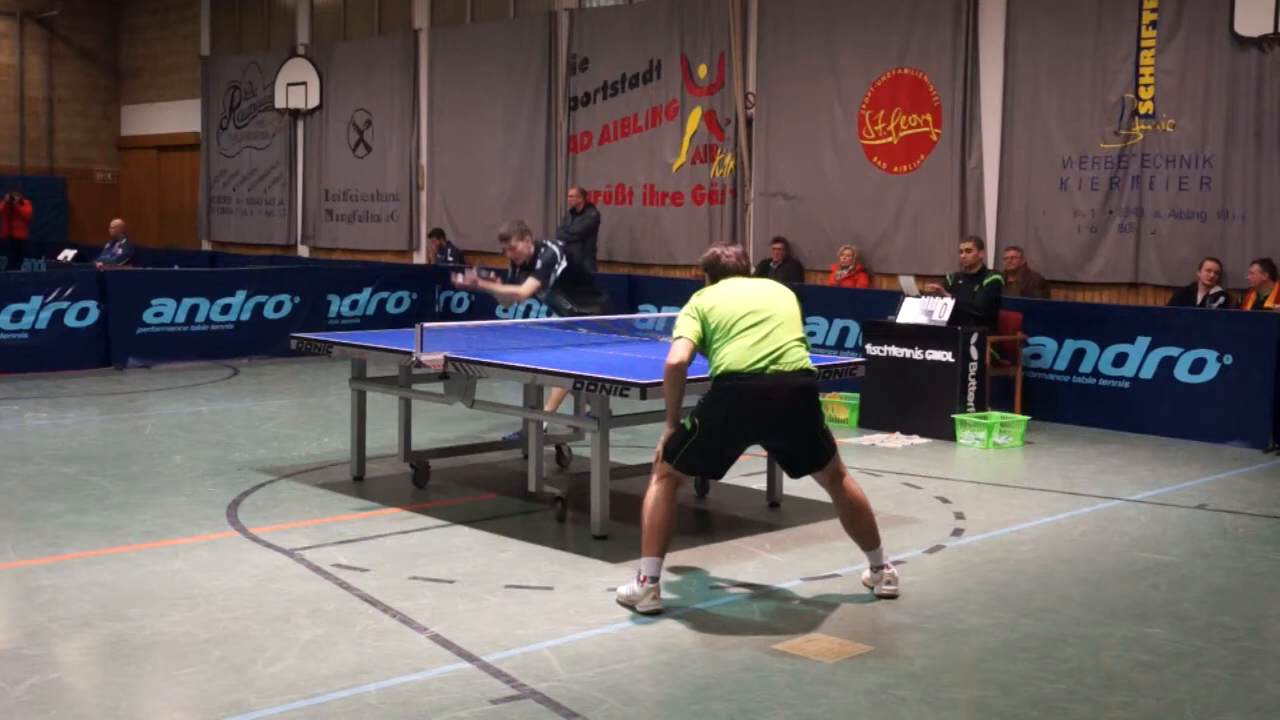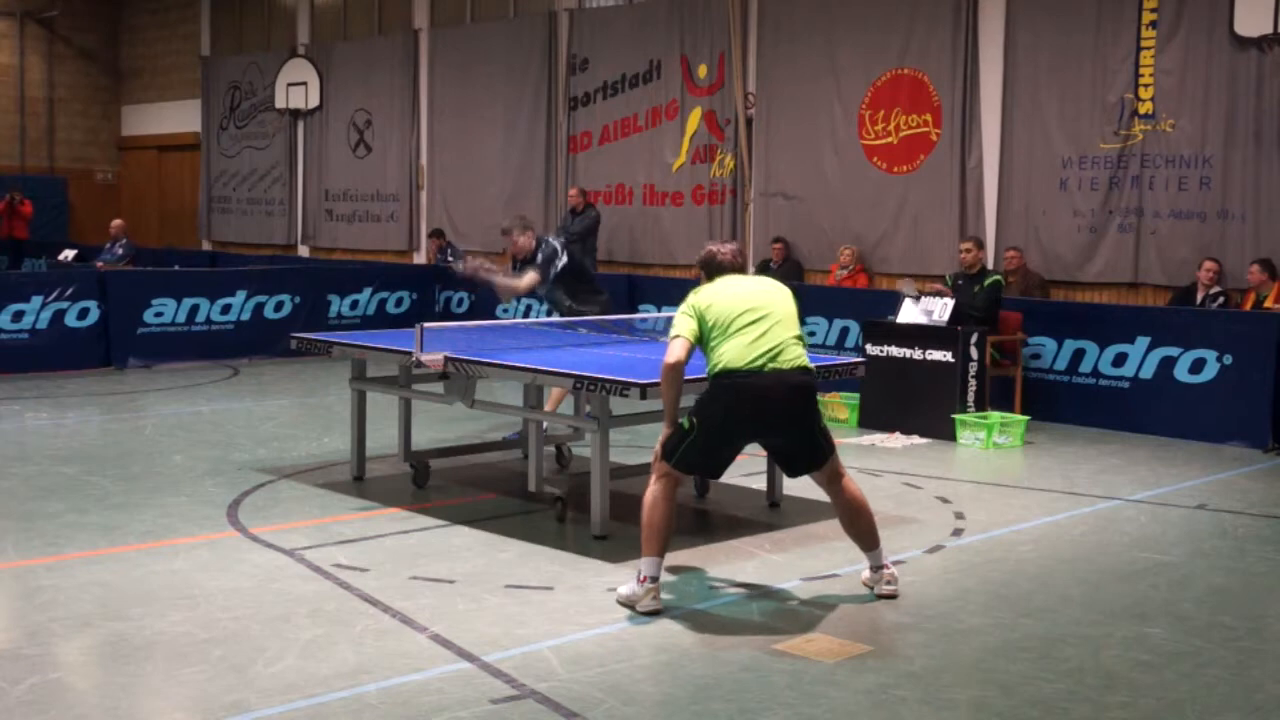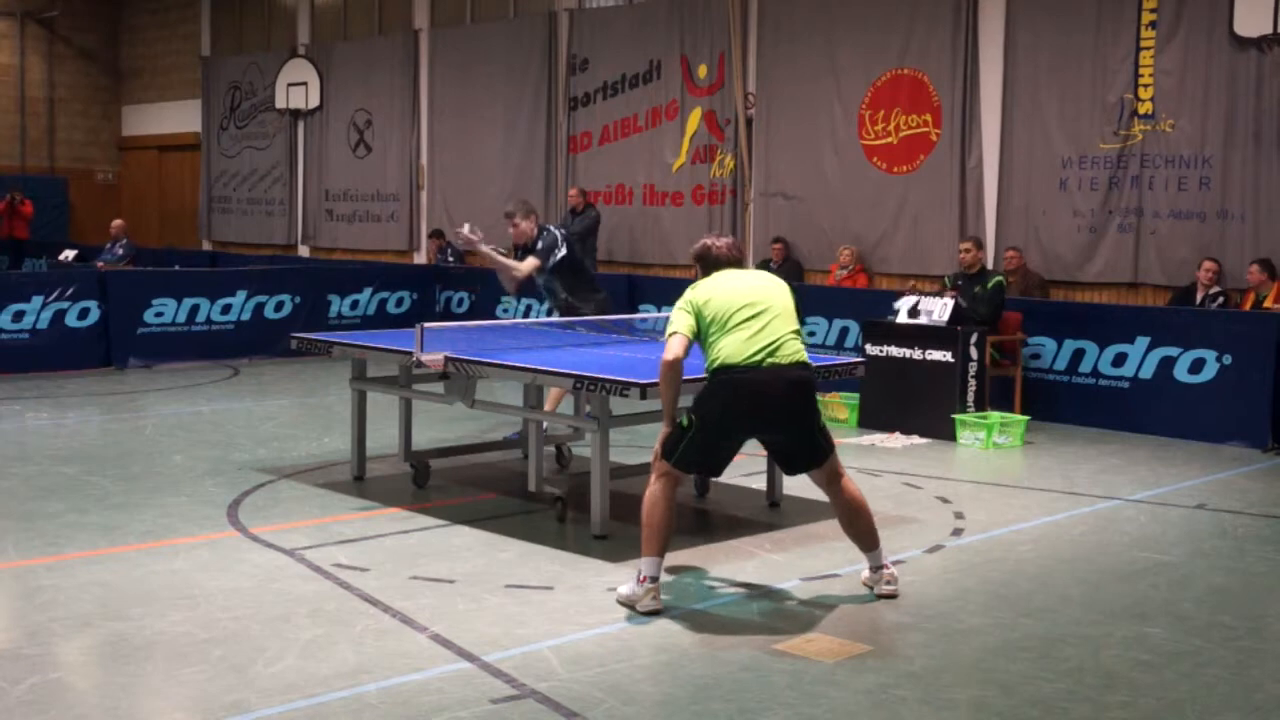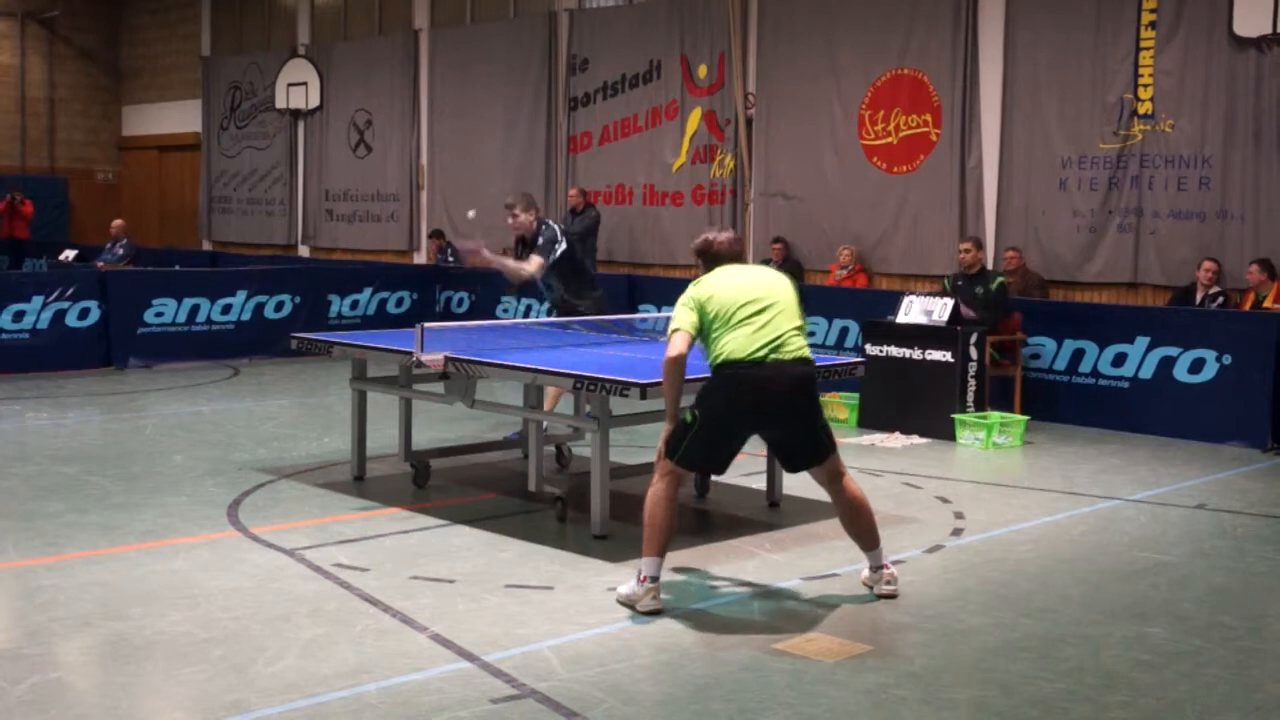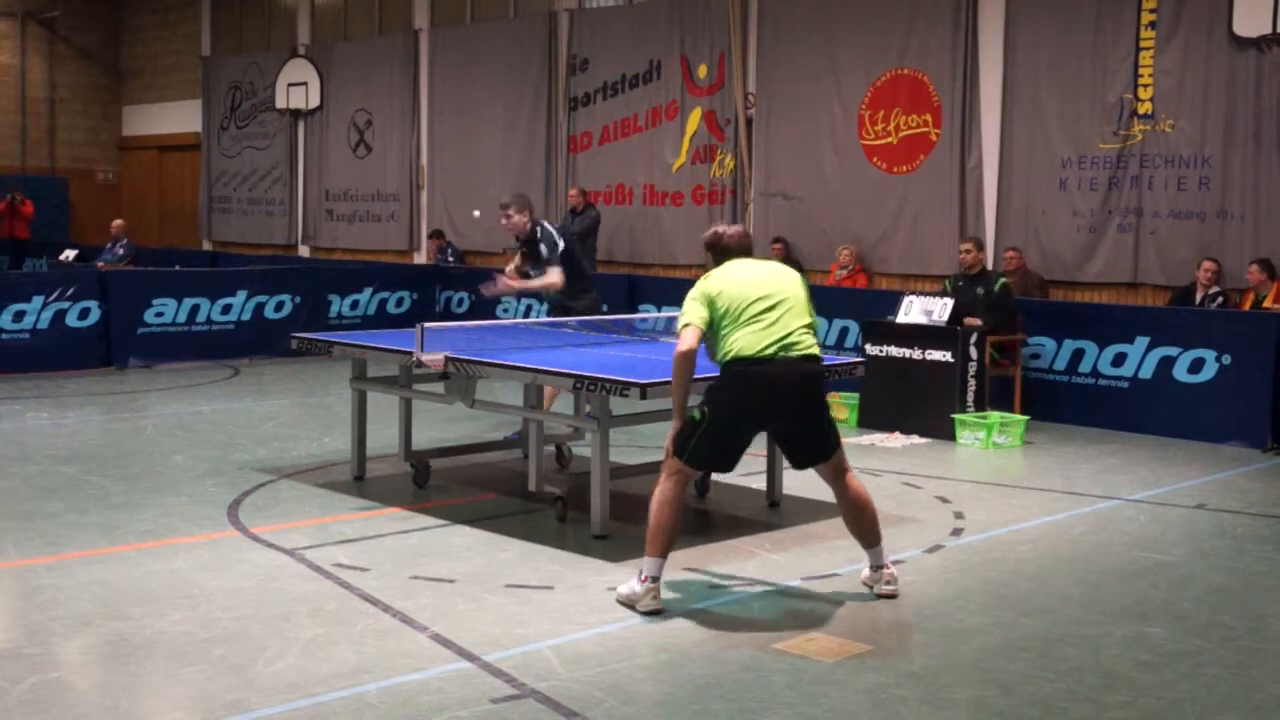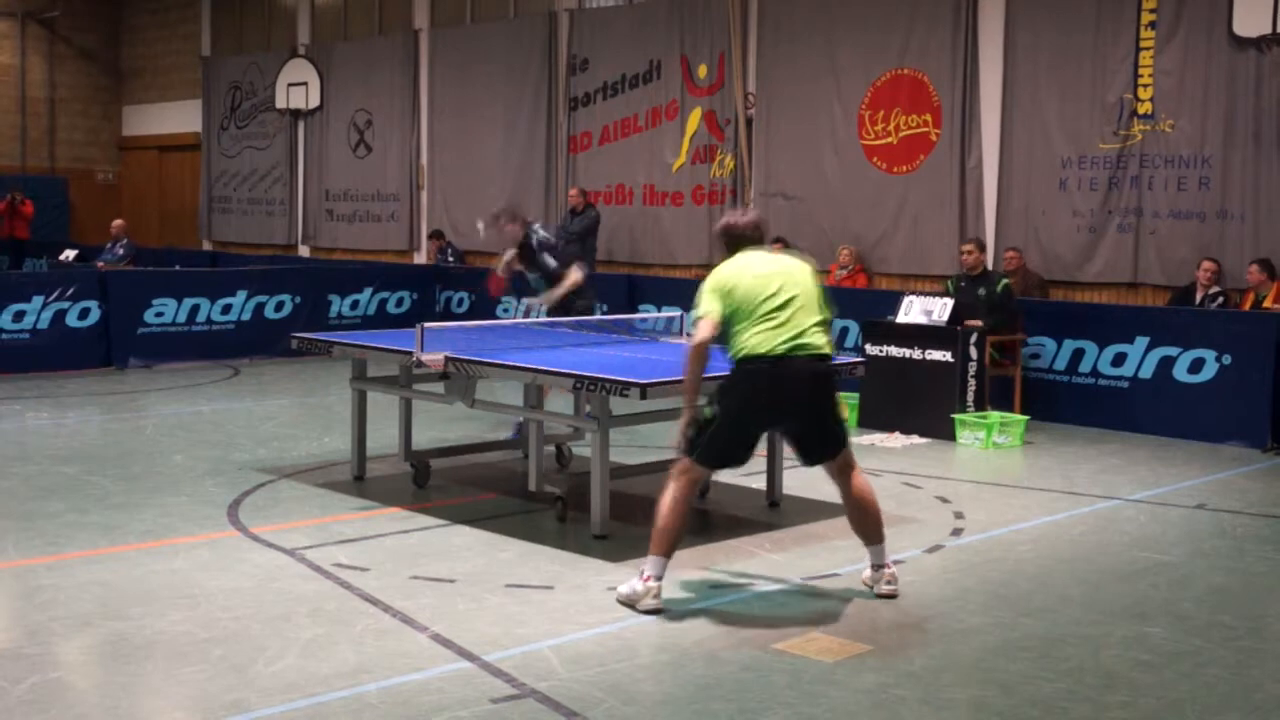
dt=0.1s
person 1, frame 1
left shoulder: (702, 300)
right shoulder: (781, 291)
left elbow: (676, 361)
left wrist: (671, 423)
left hip: (736, 392)
right hip: (795, 389)
left knee: (665, 475)
right knee: (836, 478)
left ankle: (647, 585)
right ankle: (881, 570)
person 1, frame 2
left shoulder: (699, 298)
right shoulder: (777, 288)
left elbow: (674, 361)
left wrist: (669, 423)
left hip: (734, 390)
right hip: (793, 386)
left knee: (663, 474)
right knee: (834, 478)
left ankle: (646, 585)
right ankle: (881, 571)
person 1, frame 3
left shoulder: (695, 294)
right shoulder: (774, 282)
left elbow: (672, 358)
left wrist: (668, 421)
left hip: (733, 386)
right hip: (792, 383)
left knee: (664, 474)
right knee: (833, 478)
left ankle: (646, 585)
right ankle: (881, 571)
person 1, frame 4
left shoulder: (698, 289)
right shoulder: (777, 277)
left elbow: (675, 354)
left wrist: (671, 419)
left hip: (736, 382)
right hip: (795, 378)
left knee: (667, 474)
right knee: (834, 476)
left ankle: (647, 584)
right ankle: (880, 570)
person 1, frame 5
left shoulder: (707, 285)
right shoulder: (787, 274)
left elbow: (686, 349)
left wrist: (679, 416)
left hip: (745, 380)
right hip: (801, 377)
left knee: (675, 473)
right knee: (838, 472)
left ankle: (647, 584)
right ankle: (881, 570)
person 1, frame 6
left shoulder: (722, 275)
right shoulder: (801, 265)
left elbow: (701, 340)
right elbow: (827, 331)
left wrist: (690, 408)
left hip: (757, 375)
right hip: (813, 373)
left knee: (686, 475)
right knee: (845, 470)
left ankle: (648, 583)
right ankle: (882, 570)
person 2, frame 1
left shoulder: (550, 254)
right shoulder: (521, 263)
left elbow: (523, 293)
right elbow: (507, 300)
left wrist: (481, 285)
right wrist: (487, 284)
left hip: (592, 313)
right hip: (573, 315)
left ankle: (540, 423)
person 2, frame 2
left shoulder: (551, 250)
right shoulder: (521, 258)
left elbow: (523, 286)
right elbow: (508, 295)
left wrist: (484, 273)
right wrist: (492, 273)
left hip: (592, 312)
right hip: (573, 314)
left ankle: (540, 423)
person 2, frame 3
left shoulder: (550, 239)
right shoulder: (522, 246)
left elbow: (520, 271)
right elbow: (511, 286)
left wrist: (482, 249)
right wrist: (492, 258)
left hip: (589, 308)
right hip: (571, 309)
left ankle: (540, 422)
person 2, frame 4
left shoulder: (549, 234)
right shoulder: (524, 240)
left elbow: (530, 271)
right elbow: (517, 276)
left wrist: (489, 258)
right wrist: (497, 261)
left hip: (586, 306)
right hip: (567, 308)
person 2, frame 5
left shoulder: (545, 237)
right shoulder: (525, 236)
left elbow: (556, 281)
right elbow: (523, 256)
left wrist: (515, 286)
right wrist: (512, 268)
left hip: (579, 305)
right hip: (562, 306)
person 2, frame 6
left shoulder: (542, 243)
right shoulder: (523, 240)
left elbow: (578, 275)
left wrist: (549, 297)
right wrist: (507, 260)
left hip: (575, 305)
right hip: (559, 306)
